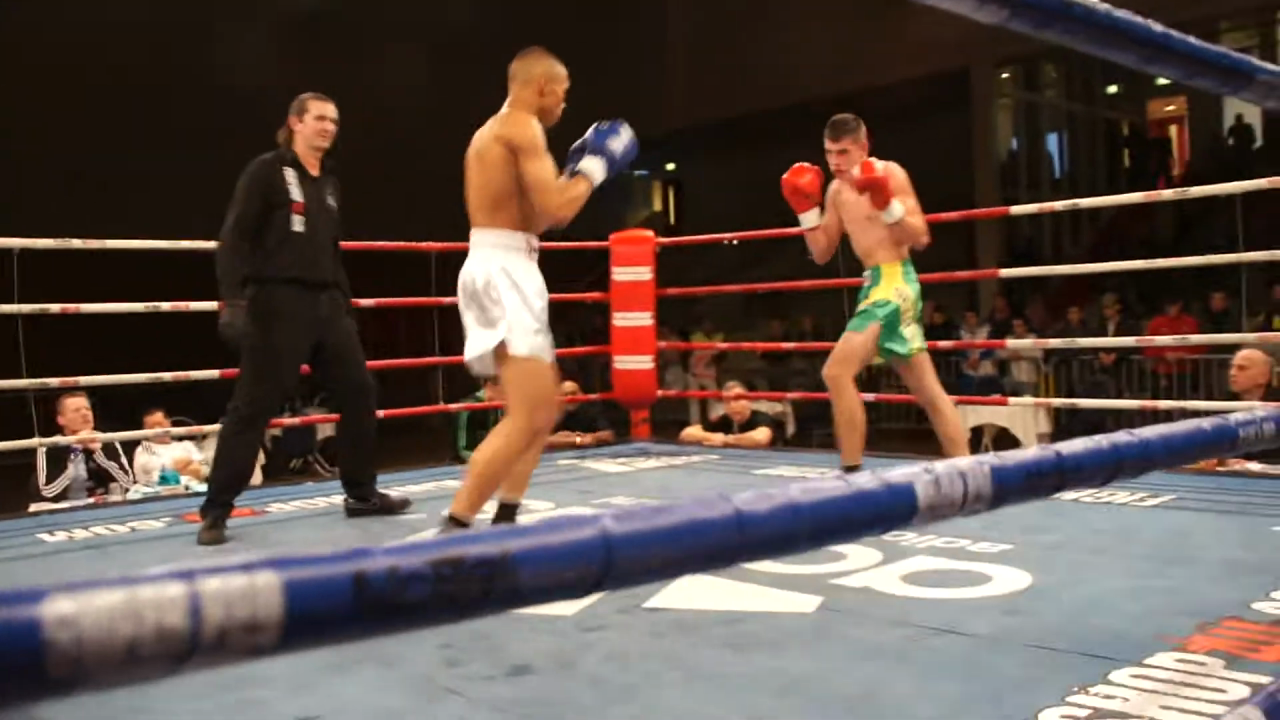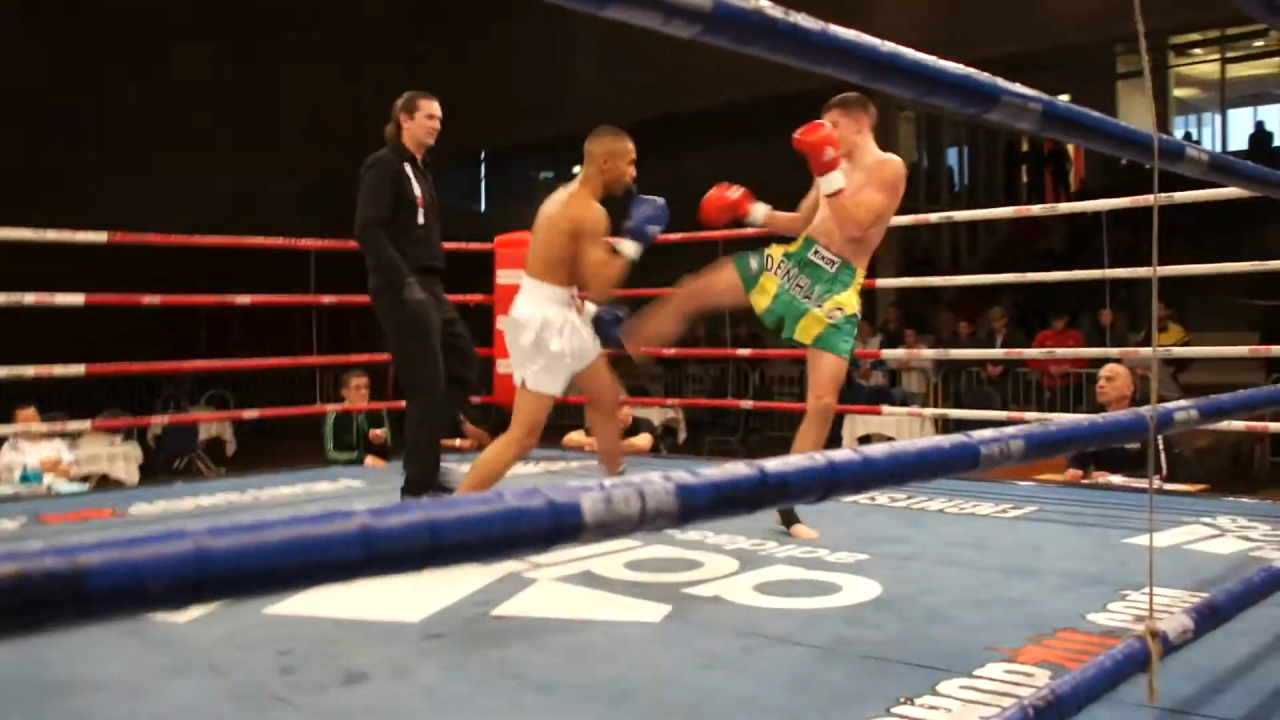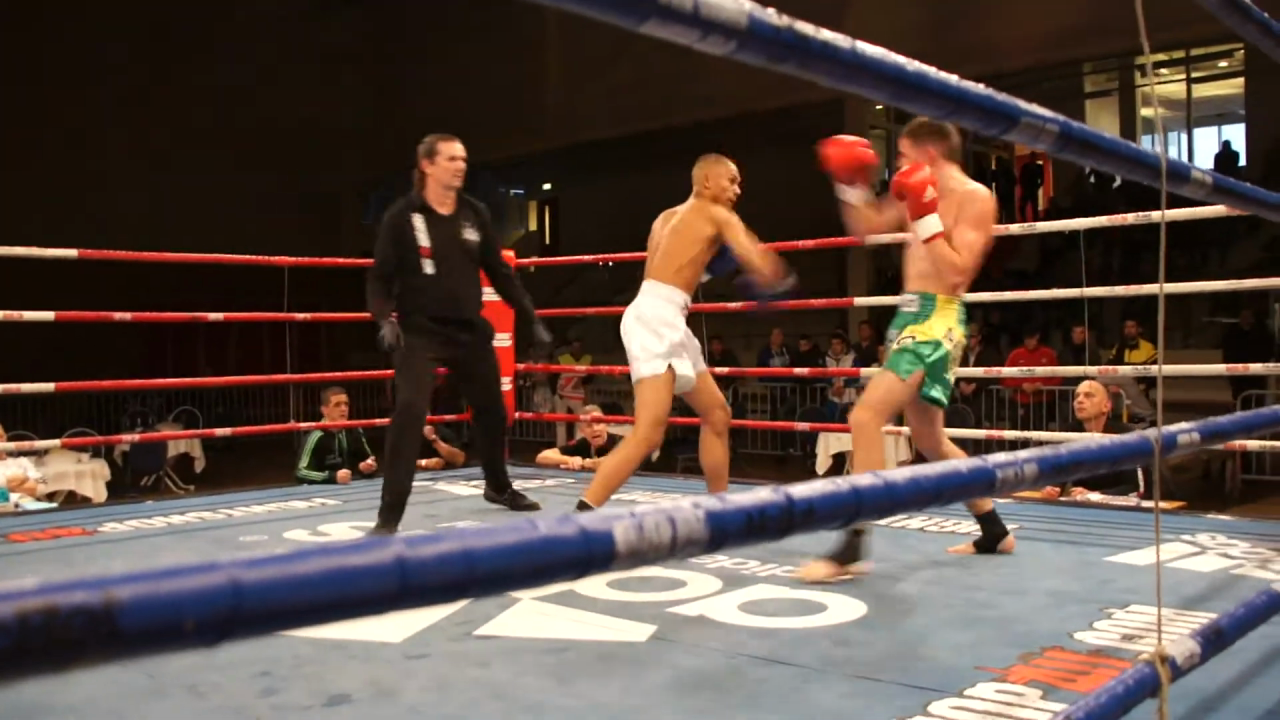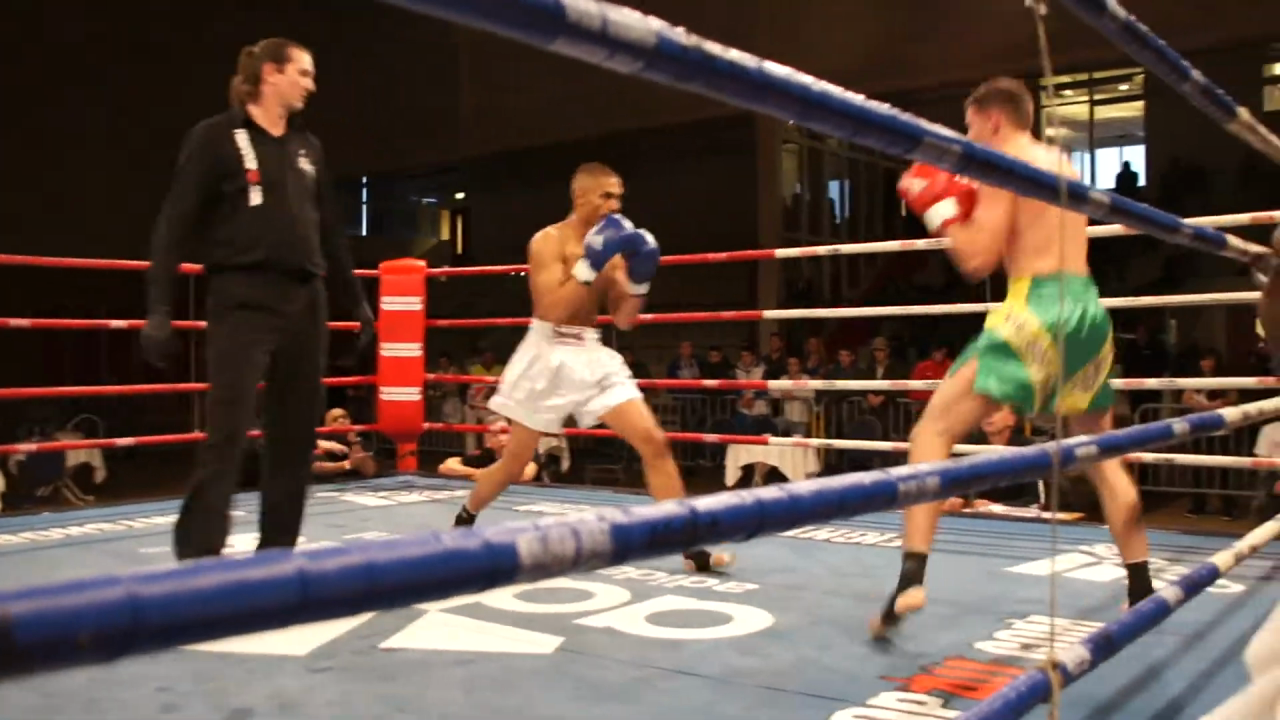
dt=1s
person 1, frame 1
left shoulder: (890, 175)
right shoulder: (836, 189)
left elbow: (920, 237)
right elbow: (821, 254)
left wrist: (886, 202)
right wrist: (806, 208)
left hip: (893, 284)
right hip: (878, 285)
left knee: (836, 374)
right knee: (929, 392)
person 1, frame 2
left shoulder: (889, 168)
right shoulder: (827, 162)
left elbow: (853, 228)
left wrist: (831, 171)
right wrist: (750, 210)
left hip: (836, 287)
right hip: (797, 262)
left knee: (822, 405)
right knee: (693, 293)
left ankle: (788, 508)
right ankle: (634, 338)
person 1, frame 3
left shoulder: (973, 198)
right shoulder: (925, 191)
left elbow: (956, 274)
right elbow: (864, 228)
left wrist: (924, 216)
right wrist: (848, 180)
left hip: (937, 324)
right hip: (914, 316)
left knee: (865, 421)
right knee: (929, 439)
left ankle: (851, 549)
right ankle: (994, 530)
person 1, frame 4
right shoulder: (1062, 164)
left elbow: (979, 258)
left wrist: (939, 208)
left hip: (1033, 312)
right hip: (1084, 311)
left knee: (929, 438)
right knee: (1103, 461)
left ankle: (911, 582)
right ankle: (1140, 589)
person 2, frame 1
left shoulder: (329, 181)
right shoulder: (267, 172)
right elbow: (232, 239)
left wrist: (345, 306)
right wrist: (232, 301)
left hip: (325, 302)
right hip: (284, 302)
left knee: (359, 394)
right knee: (254, 405)
left ankle: (361, 493)
right ankle: (216, 511)
person 2, frame 2
left shoulder: (421, 170)
right shoulder: (384, 166)
right elbow: (369, 233)
left wrist: (441, 293)
right wrist: (407, 283)
left hip: (430, 289)
right hip: (401, 290)
left knee: (464, 371)
right knee: (426, 386)
left ankle: (423, 466)
right ankle: (419, 488)
person 2, frame 3
left shoulder: (475, 214)
right shoulder: (402, 217)
left elbow: (499, 273)
right elbow: (380, 280)
left wrist: (532, 321)
right wrist: (385, 318)
left hip: (469, 330)
right hip: (420, 333)
left knee: (492, 413)
right knee: (409, 410)
left ankle: (497, 486)
right ankle: (390, 516)
person 2, frame 4
left shoulder: (307, 148)
right shoulder: (216, 137)
left elbow: (328, 230)
right elbow: (176, 225)
left wrist: (355, 298)
right wrist: (159, 308)
left hip: (303, 300)
right hip: (243, 298)
left knee: (295, 434)
right knee: (227, 429)
right ankle: (193, 566)
person 3, frame 1
left shoulder: (497, 133)
right shoulder: (521, 127)
right elbow: (556, 209)
left wrist: (583, 167)
right wrist: (600, 164)
left hip: (509, 273)
right hip: (502, 270)
left knee: (544, 411)
right knee: (526, 419)
left ankle: (505, 523)
right ankle: (454, 533)
person 3, frame 2
left shoulder: (568, 195)
right shoulder: (589, 211)
right elbow: (600, 286)
left wrist: (592, 312)
right wrist: (630, 241)
left hip: (561, 313)
right hip: (545, 318)
left knee: (608, 399)
right knee: (524, 436)
person 3, frame 3
left shoulder: (666, 218)
right shoulder: (717, 215)
right elbow: (761, 266)
left wrist: (705, 266)
right wrist: (781, 281)
left hip: (665, 321)
right hip: (657, 322)
left knee: (717, 414)
right knee: (648, 434)
right ankle: (581, 516)
person 3, frame 4
left shoulder: (613, 246)
right shoulder: (547, 242)
left elbow: (624, 319)
right elbow: (553, 310)
left wrist: (637, 278)
right wrist: (590, 262)
left hip: (593, 355)
right hip: (547, 357)
left knee: (654, 442)
right knee: (514, 462)
left ankle: (689, 549)
right ankle: (463, 523)
